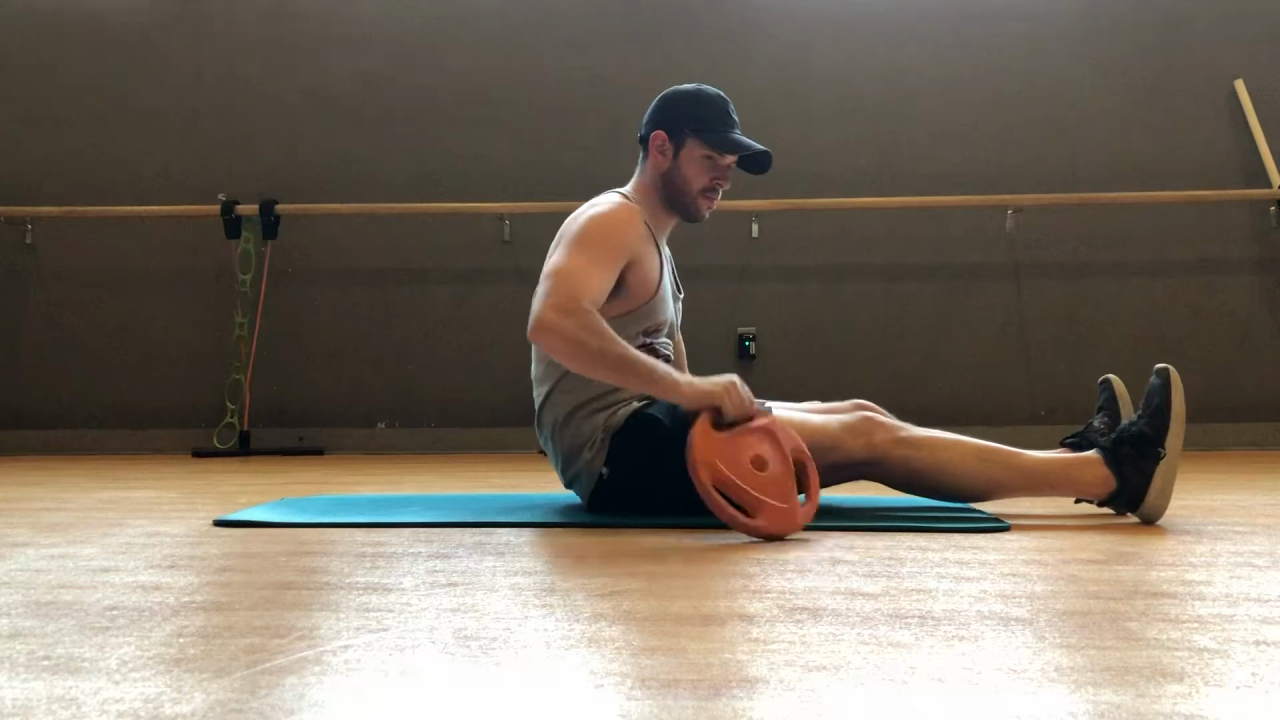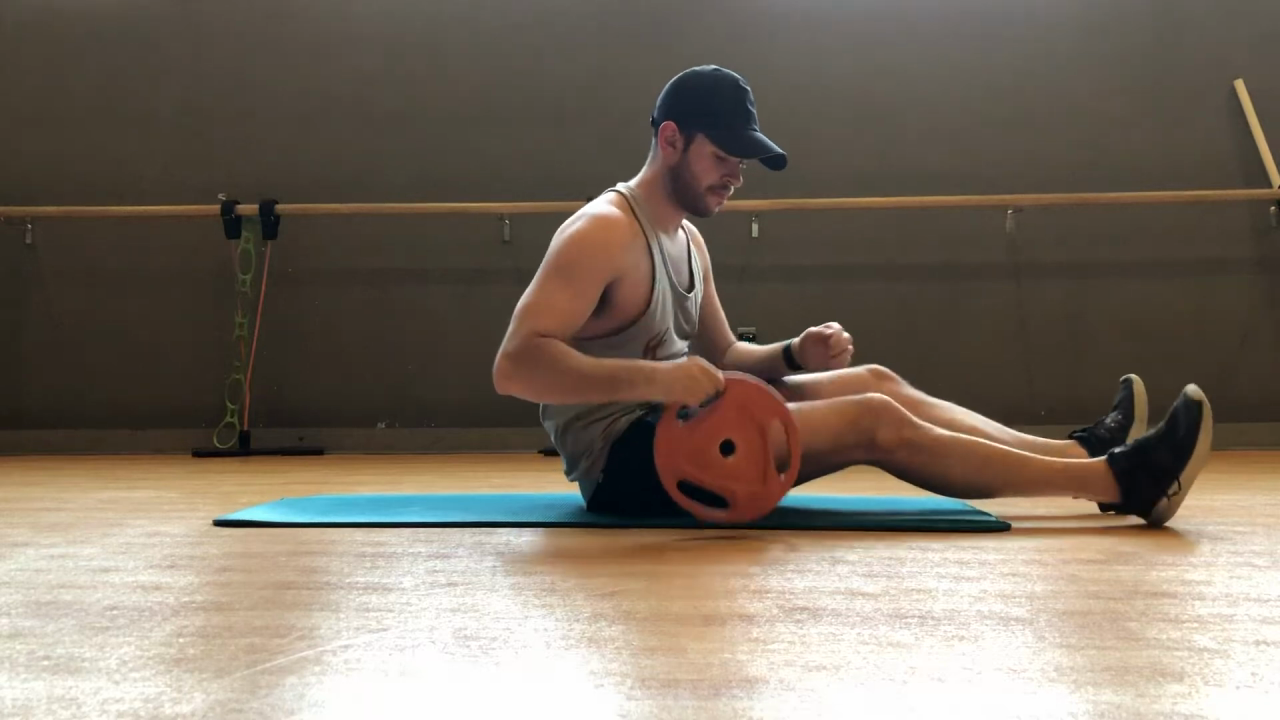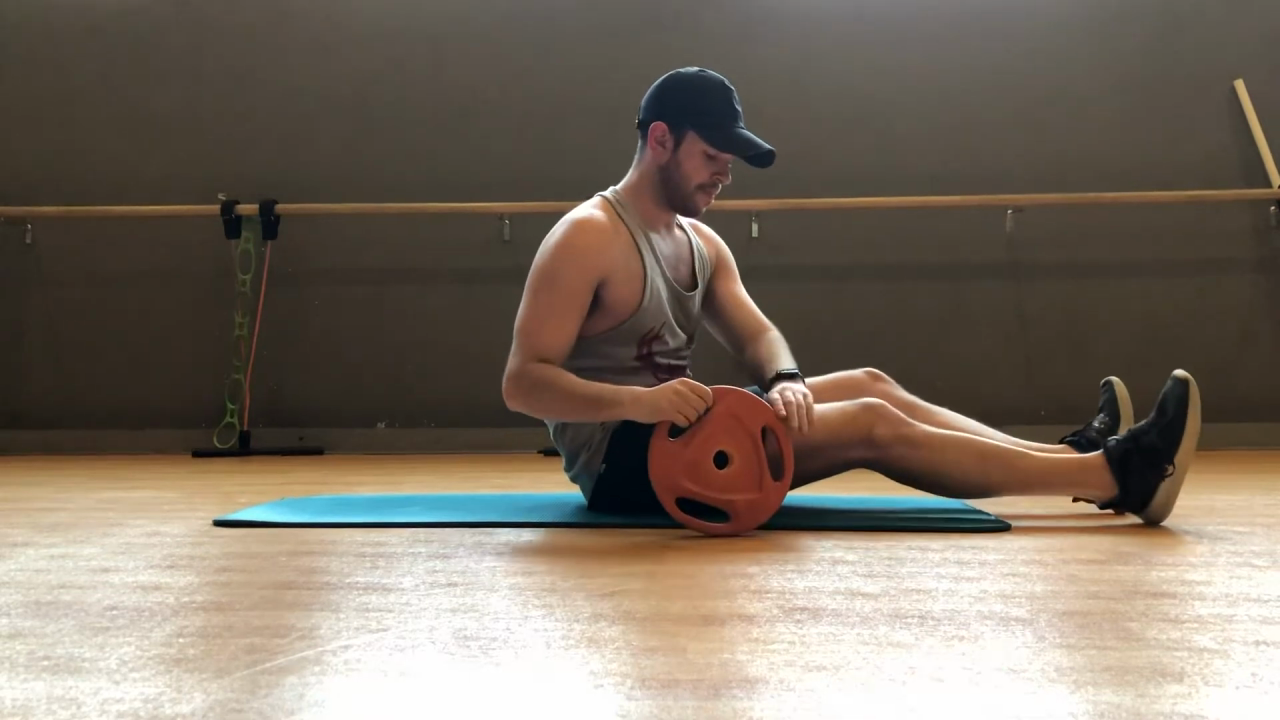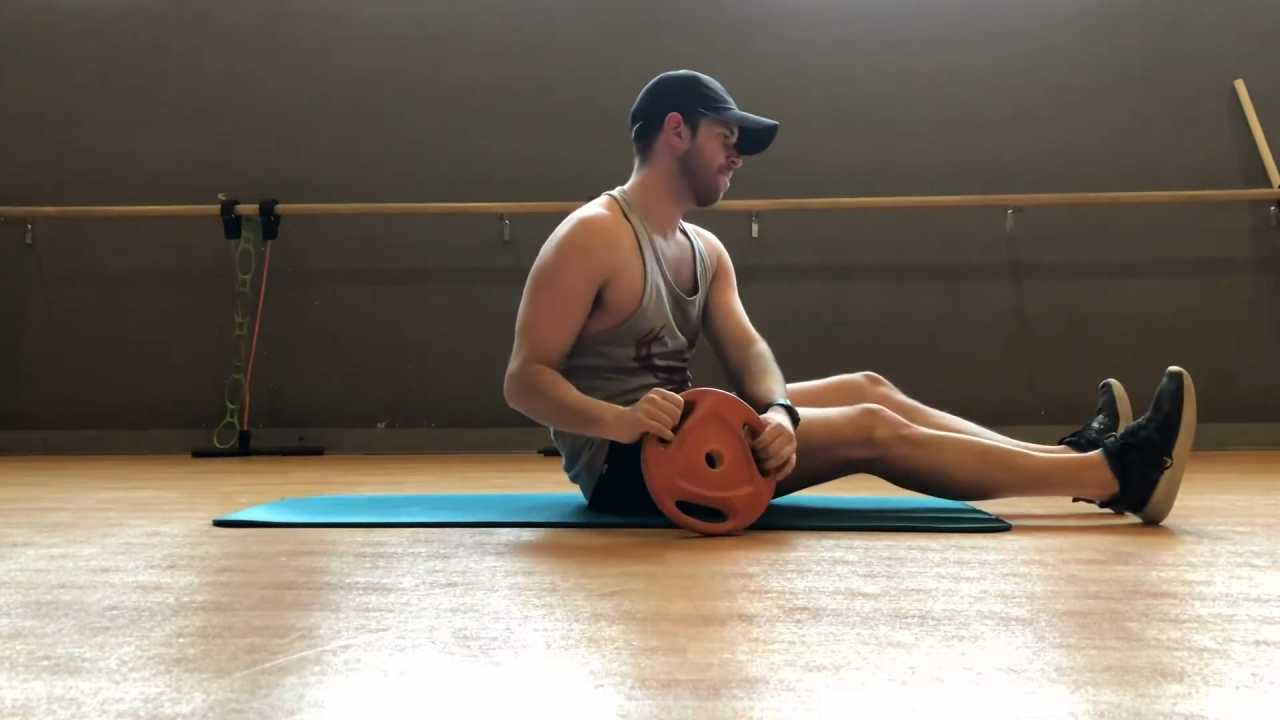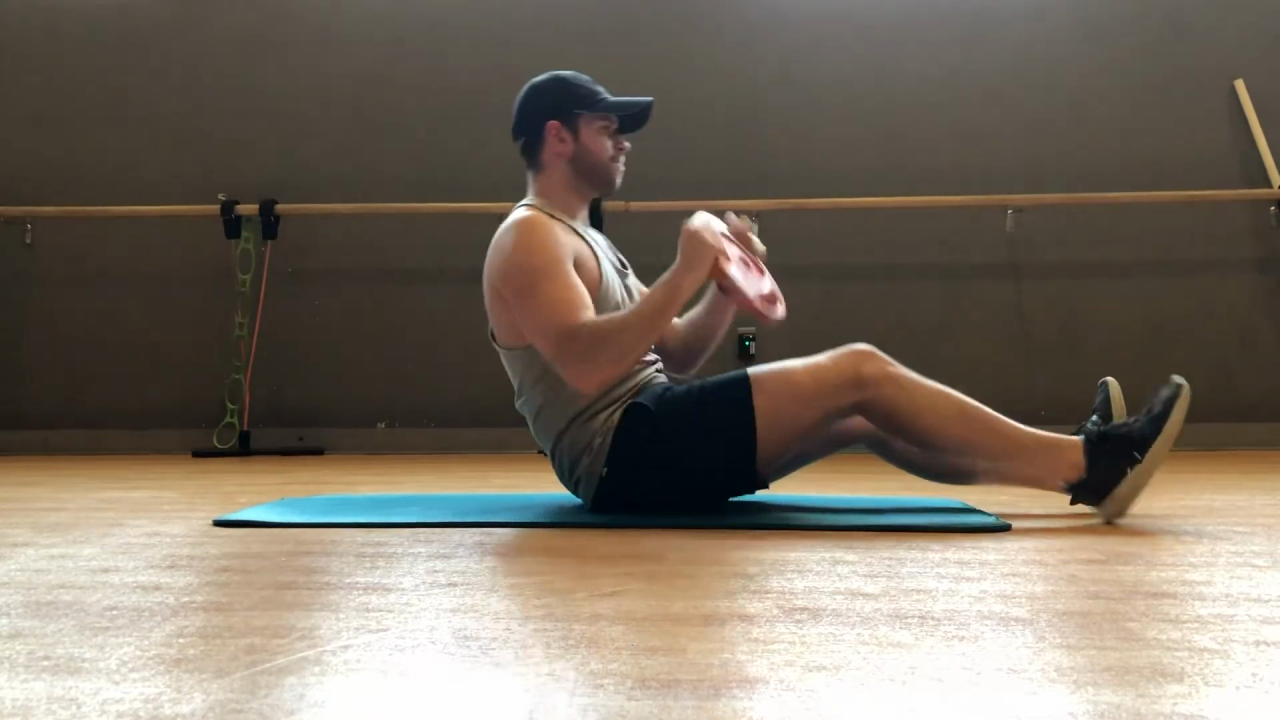
dt=0.7s
person 1, frame 1
left shoulder: (649, 245)
right shoulder: (610, 222)
right elbow: (552, 324)
left wrist: (780, 418)
right wrist: (684, 391)
left hip: (635, 439)
right hip: (616, 450)
left knee: (857, 417)
right knee: (866, 439)
left ankle: (1076, 459)
right ankle: (1110, 472)
person 1, frame 2
left shoulder: (686, 239)
right shoulder: (603, 233)
left elbow: (721, 358)
right elbow: (514, 366)
left wrist: (797, 354)
right wrist: (652, 377)
right hip: (624, 456)
left knee: (876, 385)
right knee: (875, 422)
left ankle: (1082, 453)
right ankle: (1119, 481)
person 1, frame 3
left shoulder: (699, 241)
right shoulder: (587, 237)
left elbow: (757, 335)
right elbow: (522, 382)
left wrist: (785, 379)
right wrist: (637, 401)
left hip: (673, 434)
right hip: (622, 459)
left knee: (870, 385)
right knee: (870, 425)
left ankle: (1077, 458)
right ankle: (1114, 475)
person 1, frame 4
left shoulder: (703, 249)
right shoulder: (591, 237)
left elbow: (746, 352)
right elbow: (524, 380)
left wrist: (778, 413)
right wrist: (616, 420)
left hip: (673, 435)
right hip: (622, 463)
left knee: (866, 390)
right knee: (869, 432)
left ankle: (1077, 457)
right ankle: (1114, 475)
person 1, frame 5
left shoulder: (584, 238)
right shoulder: (529, 238)
left elbow: (675, 356)
right elbow: (584, 368)
left wrist: (726, 283)
right wrist: (681, 278)
left hip: (646, 440)
right hip: (623, 457)
left knee: (859, 415)
right knee: (860, 370)
left ankle: (1072, 462)
right ankle: (1088, 464)
